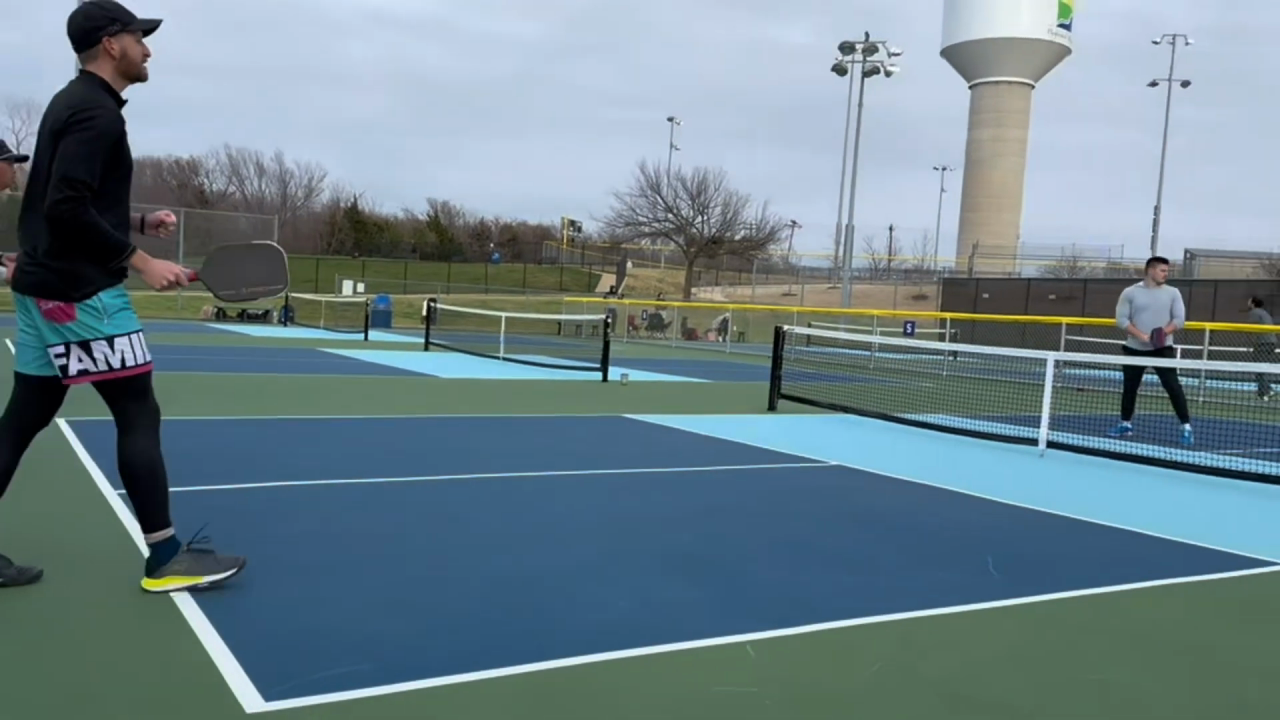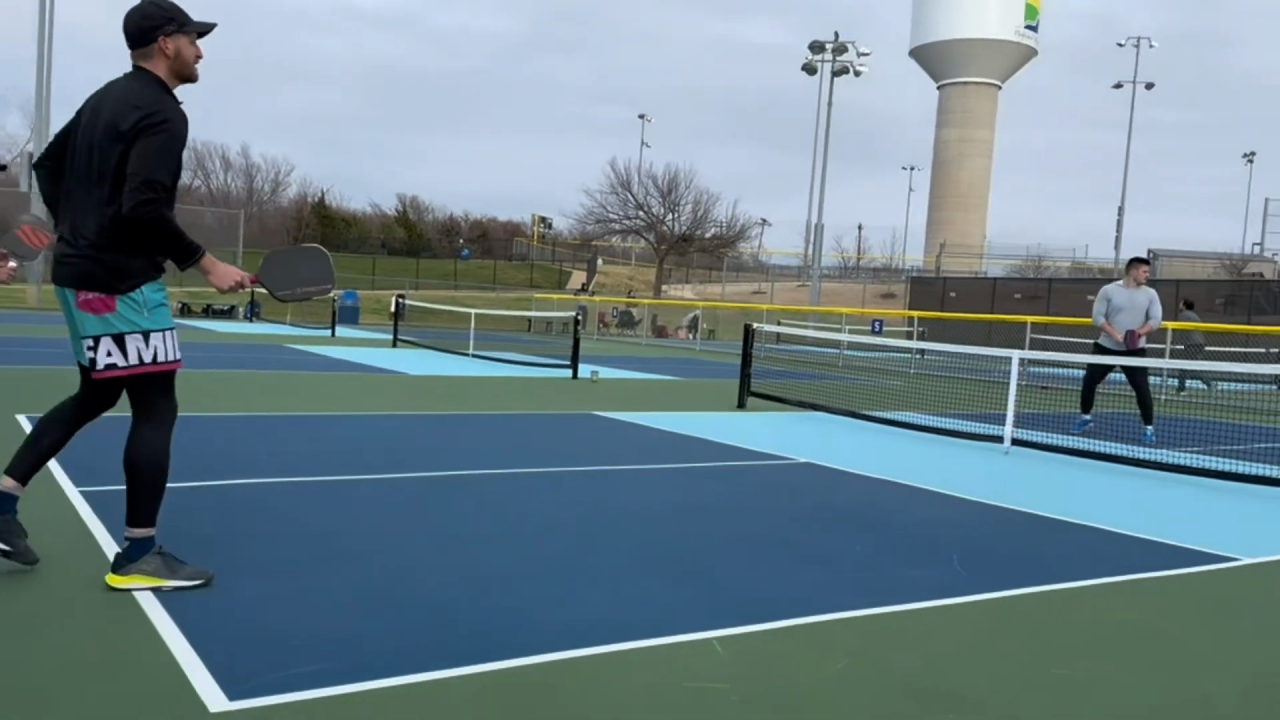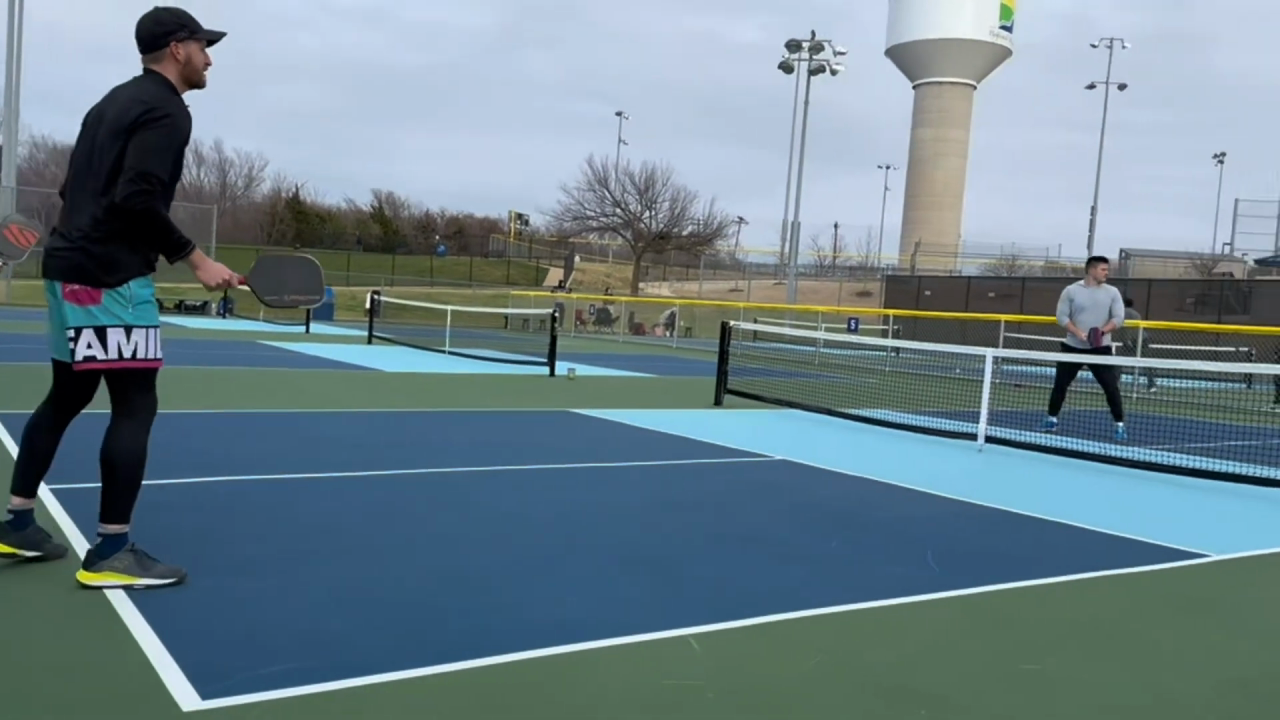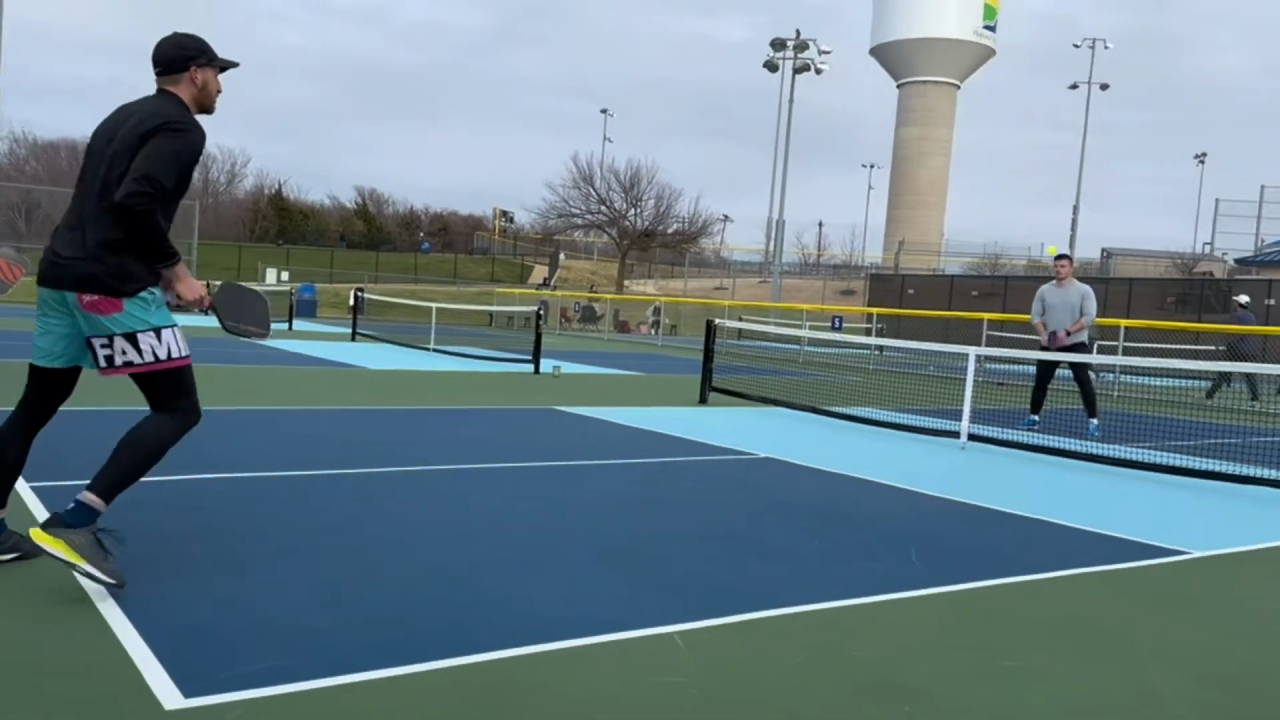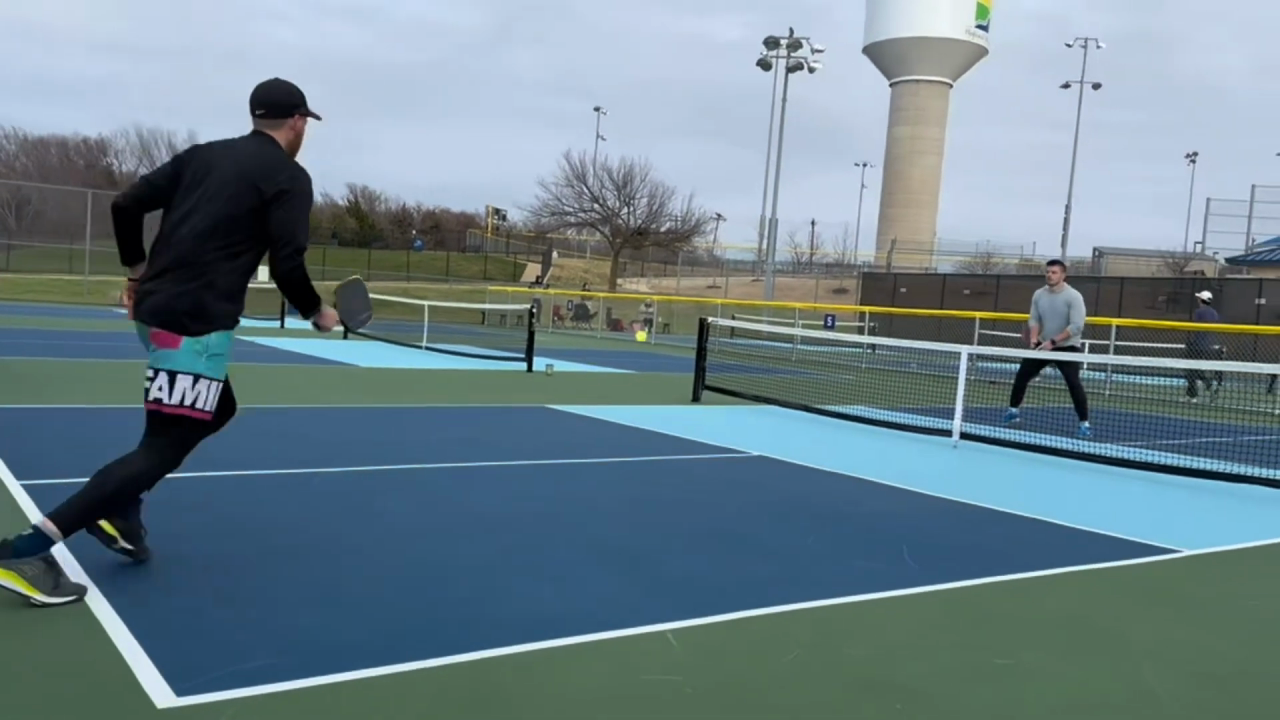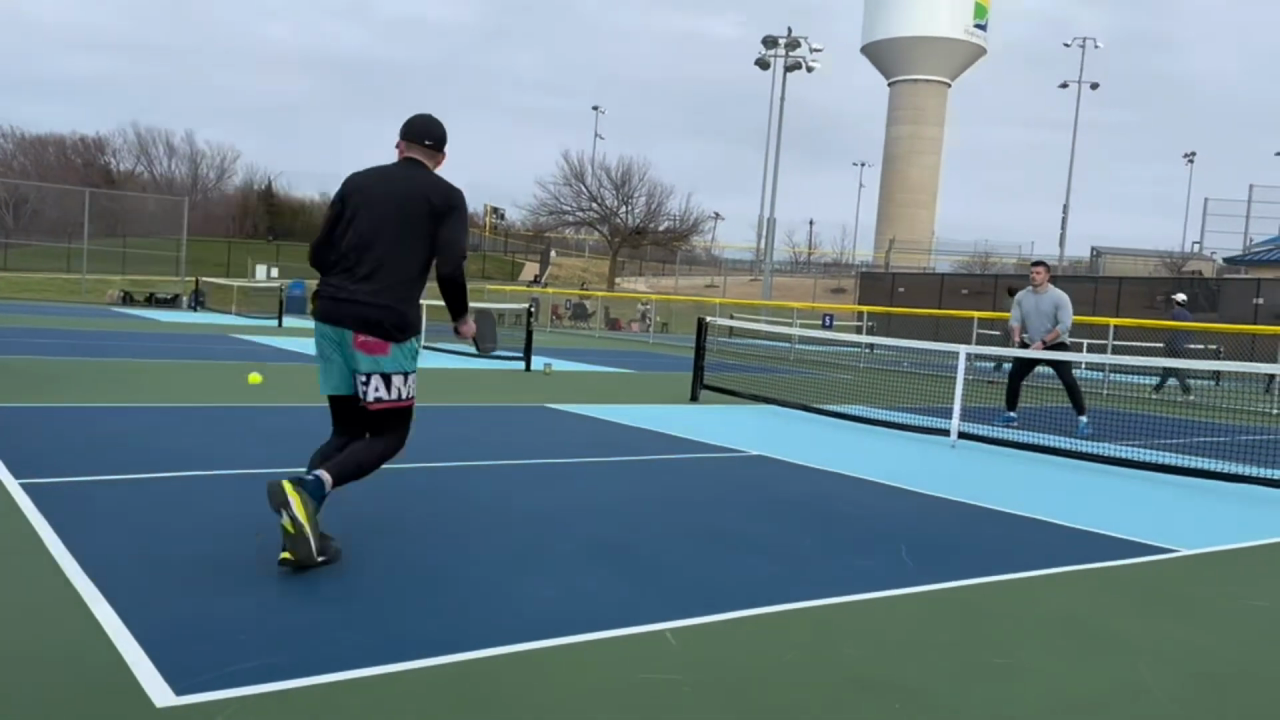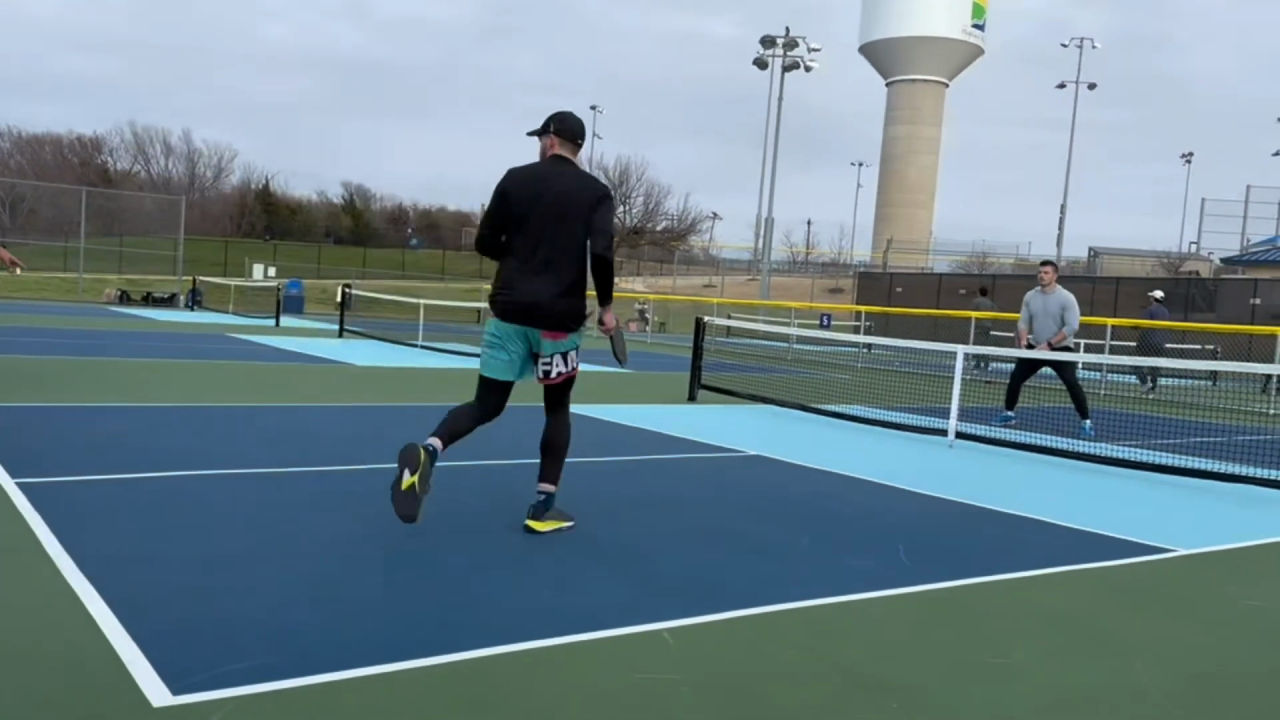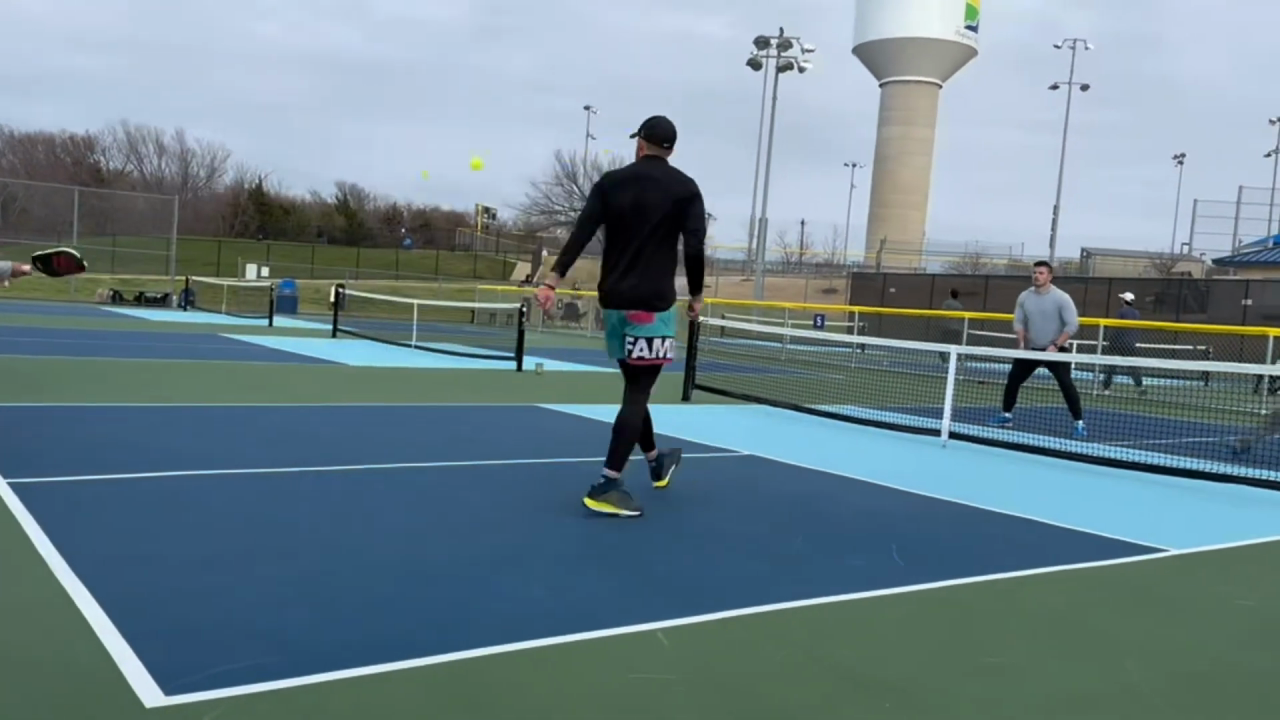
dt=0.3s
person 1, frame 1
left shoulder: (75, 103)
right shoulder: (96, 111)
right elbow: (67, 209)
left wrist: (136, 220)
right wrist: (138, 260)
left hip: (48, 286)
right hip: (83, 290)
right knee: (139, 416)
right ankle: (165, 557)
person 1, frame 2
left shoulder: (104, 99)
right shoulder: (162, 113)
left elbow: (47, 166)
right elbow: (143, 209)
right wrist: (204, 263)
left hip: (79, 272)
right hip: (121, 280)
left knee: (93, 397)
right knee: (156, 409)
right ankle: (136, 555)
person 1, frame 3
left shoulder: (115, 102)
right shoulder: (166, 111)
left elbow: (74, 190)
right elbow: (137, 201)
right wrist: (195, 260)
left hip: (70, 267)
right hip: (111, 275)
left knee: (67, 395)
right knee: (135, 407)
right ankle: (109, 553)
person 1, frame 4
left shoulder: (120, 120)
right shoulder: (181, 127)
right elbow: (136, 203)
left wrist: (153, 265)
right wrist: (175, 271)
left hip: (62, 275)
right hip: (118, 286)
right knee: (178, 410)
right ankle: (75, 522)
person 1, frame 5
left shoulder: (201, 155)
right shoulder: (289, 177)
left elbow: (126, 205)
right elbow: (287, 267)
left wrist: (139, 272)
right wrist: (317, 311)
left hip: (156, 310)
right hip: (197, 321)
left knee: (219, 411)
right knee: (161, 450)
left ankle: (120, 508)
person 1, frame 6
left shoulder: (358, 182)
right shoulder: (447, 197)
left elbow: (319, 254)
right elbow: (449, 271)
right wrist: (463, 318)
left hip: (332, 317)
right hip: (387, 325)
left knee: (348, 433)
right knee: (388, 439)
left ankle: (303, 534)
right ankle: (305, 488)
person 1, frame 7
left shoulder: (515, 179)
right shoulder: (596, 192)
left elbow: (485, 243)
right elbow: (602, 253)
right wrist: (606, 307)
left hip: (508, 312)
right hip: (558, 318)
left knee: (484, 407)
right knee: (557, 409)
left ankle: (424, 453)
right ankle: (544, 505)
person 1, frame 8
left shoulder: (610, 182)
right shoulder: (685, 187)
left elbow: (582, 232)
right elbow: (695, 249)
left wrist: (553, 278)
right wrist: (696, 295)
left hip: (613, 301)
right hip: (652, 304)
left knee: (640, 383)
right knee: (637, 392)
left ankle: (657, 462)
right ankle: (605, 486)
person 2, frame 1
left shoulder: (1172, 293)
right shoulder: (1130, 292)
left elbow: (1179, 319)
right elbow: (1121, 319)
left wrist: (1163, 333)
right wrist: (1140, 336)
left hip: (1163, 349)
right hip: (1134, 348)
left knee: (1173, 386)
right knee: (1129, 387)
left ankle: (1186, 427)
right ankle: (1125, 424)
person 2, frame 2
left shoulder: (1150, 294)
right shoulder: (1108, 291)
left elbow: (1155, 320)
right elbow: (1098, 317)
left wrist: (1137, 334)
right wrist: (1115, 335)
left hip: (1134, 350)
right hip: (1106, 347)
left knee: (1142, 388)
right knee: (1089, 381)
left ankle: (1149, 428)
right ankle: (1085, 417)
person 2, frame 3
left shoulder: (1112, 292)
right shoulder: (1071, 291)
left elbow: (1118, 318)
right elbow: (1061, 317)
left wrist: (1102, 332)
right wrist: (1078, 333)
left hip: (1101, 348)
right hip: (1072, 347)
left knee: (1110, 385)
right knee: (1060, 383)
left ankle: (1119, 424)
right ankle: (1051, 419)
person 2, frame 4
left shoulder: (1084, 290)
right shoulder: (1044, 291)
left elbow: (1089, 317)
right elbow: (1036, 316)
left wrist: (1068, 332)
right wrist: (1043, 335)
left hip: (1076, 345)
right hip: (1050, 345)
left knee: (1084, 381)
right knee: (1041, 382)
left ankle: (1093, 421)
right ankle: (1033, 418)
person 2, frame 5
left shoulder: (1074, 297)
right shoulder: (1039, 295)
left elbow: (1077, 326)
right elbow: (1034, 319)
left wrist: (1053, 342)
right wrist: (1034, 337)
left hip: (1068, 347)
right hip: (1043, 345)
left knee: (1074, 383)
right knee: (1022, 374)
left ankle: (1084, 423)
right ankle: (1013, 411)
person 2, frame 6
left shoulder: (1060, 297)
right shoulder: (1021, 296)
left elbow: (1065, 325)
right elbow: (1015, 320)
left wrist: (1043, 342)
right wrist: (1016, 336)
left hip: (1056, 345)
right hip: (1030, 345)
left knee: (1068, 380)
right knee: (1013, 376)
left ankle: (1082, 419)
right ankle: (1011, 414)
person 2, frame 7
left shoulder: (1066, 298)
right shoulder: (1030, 296)
left elbow: (1072, 327)
right elbow: (1024, 321)
left wrist: (1049, 344)
right wrist: (1022, 338)
left hip: (1060, 348)
right hip: (1034, 347)
left knee: (1072, 383)
right knee: (1016, 377)
left ankle: (1086, 422)
right ankle: (1009, 413)
person 2, frame 8
left shoulder: (1062, 298)
right shoulder: (1024, 297)
left elbow: (1072, 325)
right elbow: (1018, 322)
left wrist: (1055, 346)
right wrist: (1022, 342)
left hip: (1056, 349)
right hip: (1031, 348)
left knee: (1066, 383)
right knee: (1013, 379)
left ankle: (1079, 423)
right ankle: (1006, 415)
